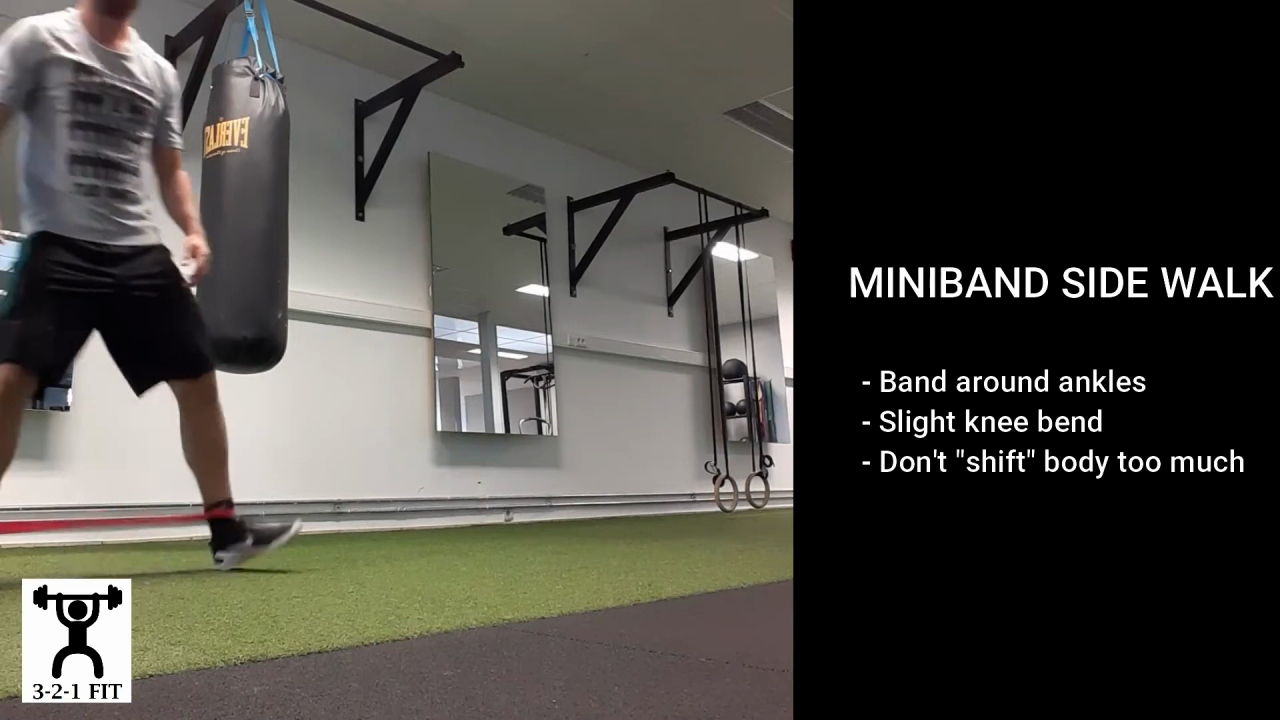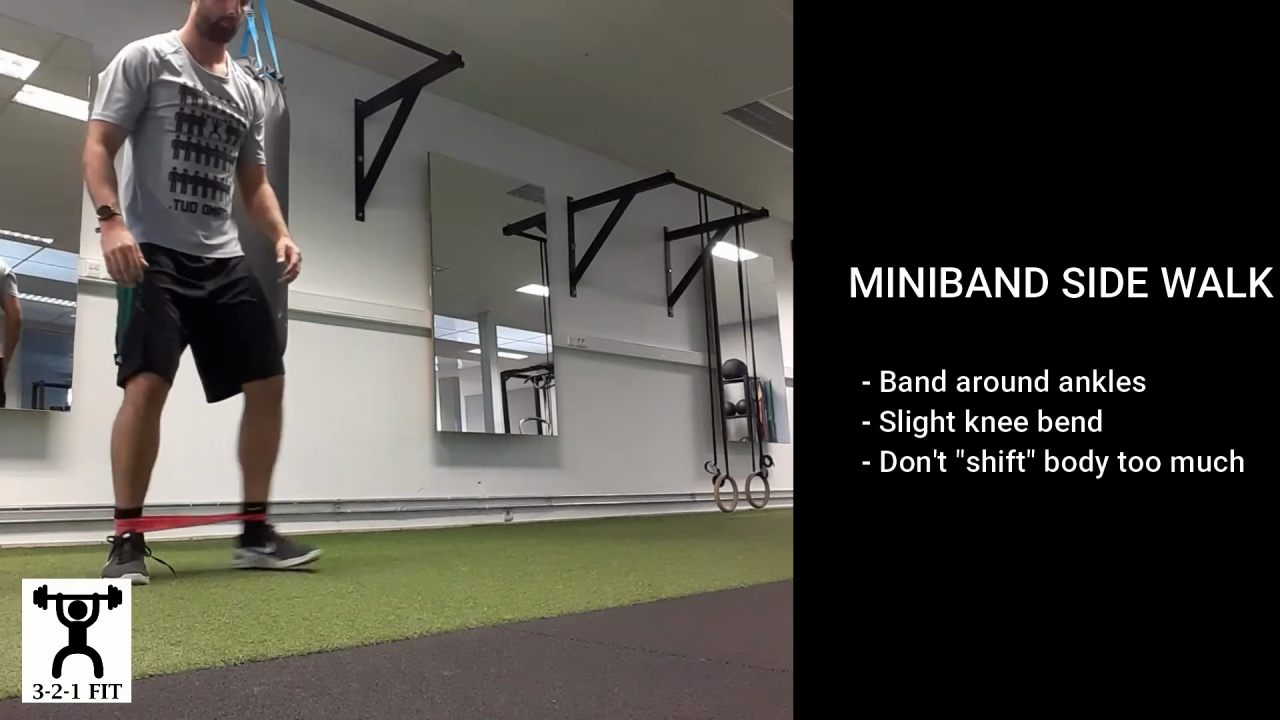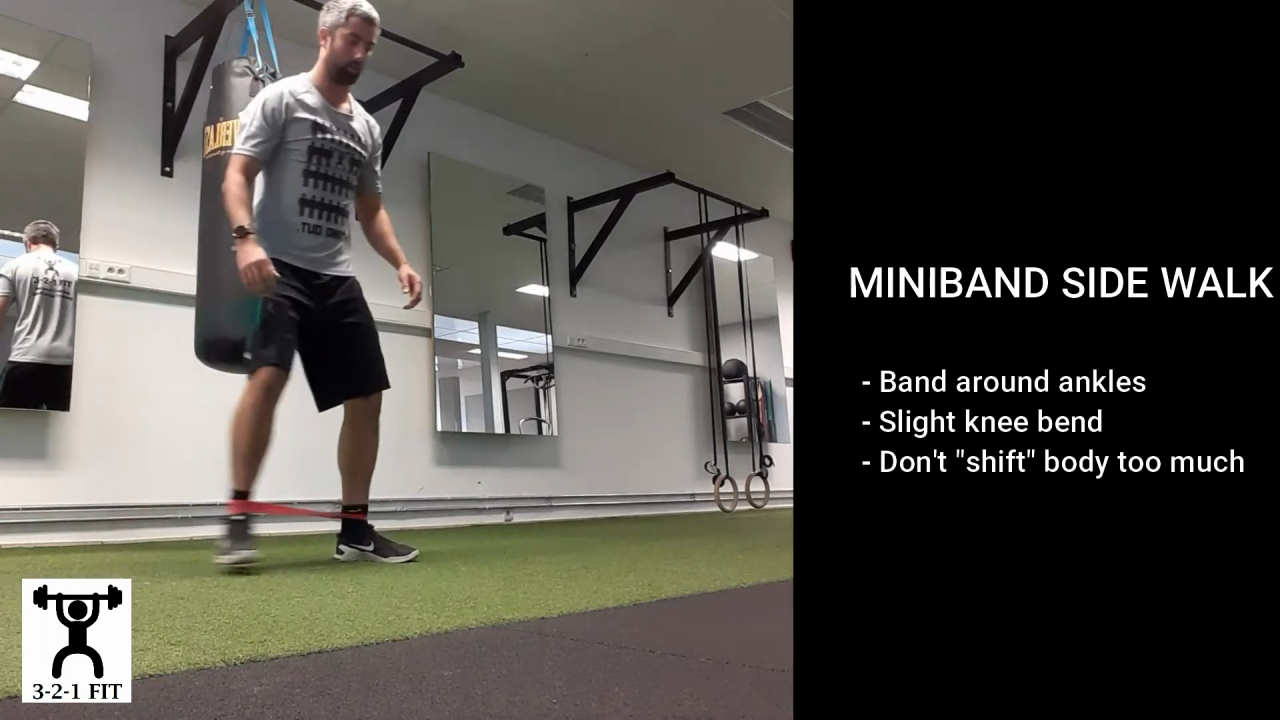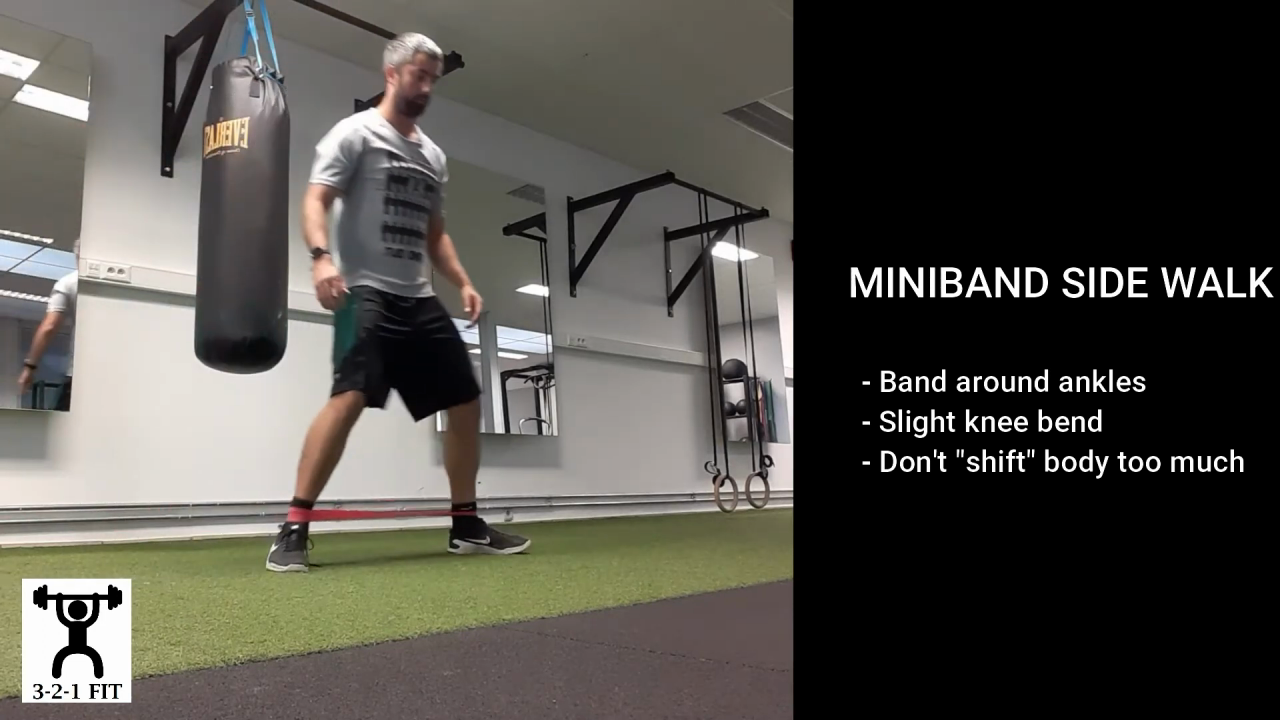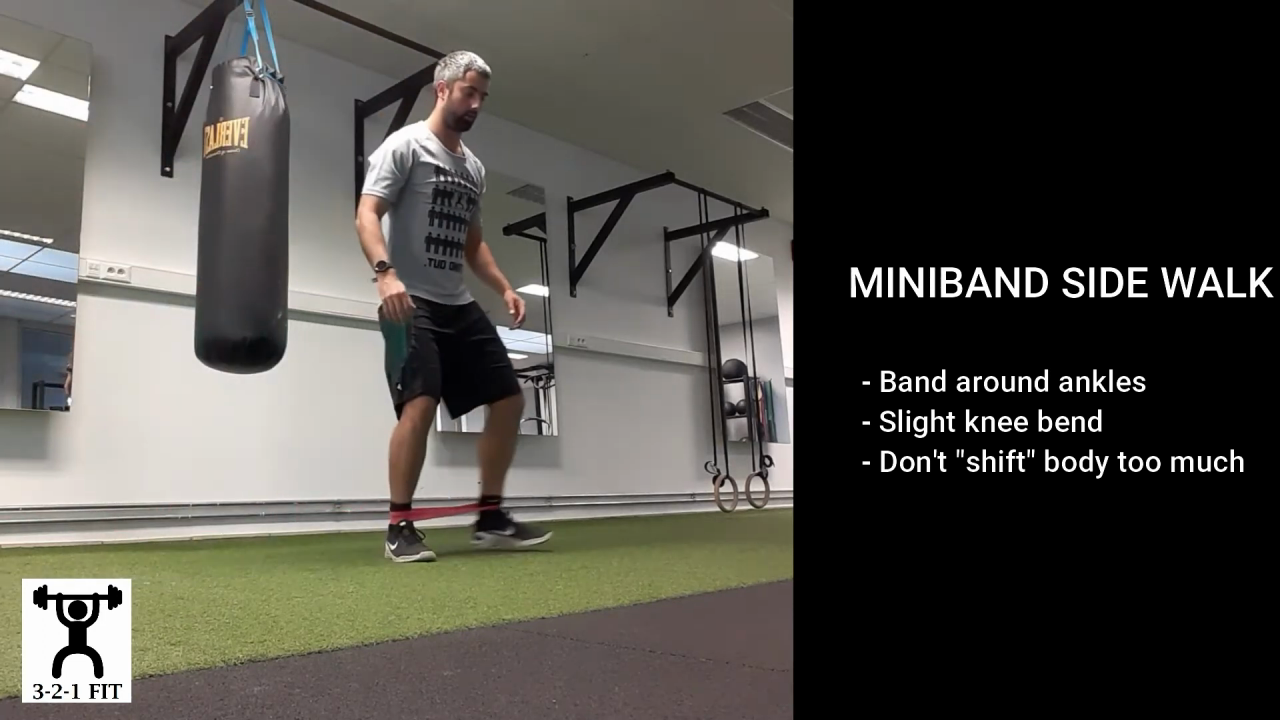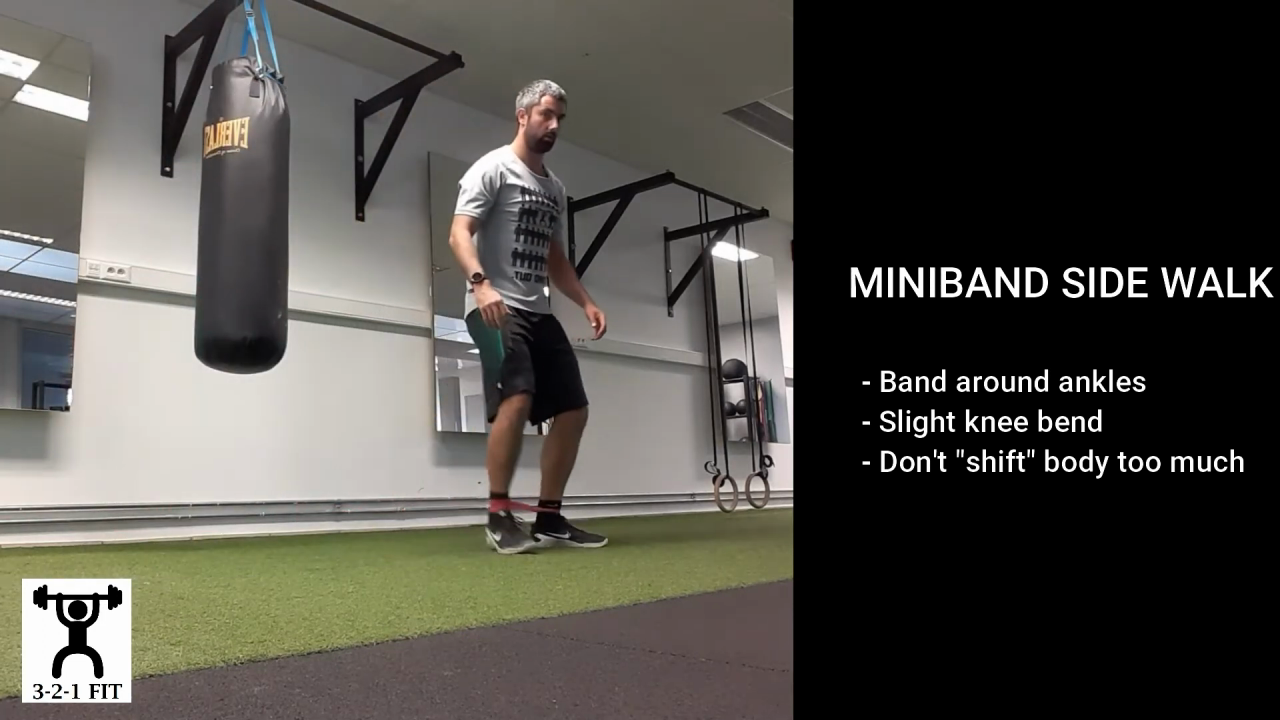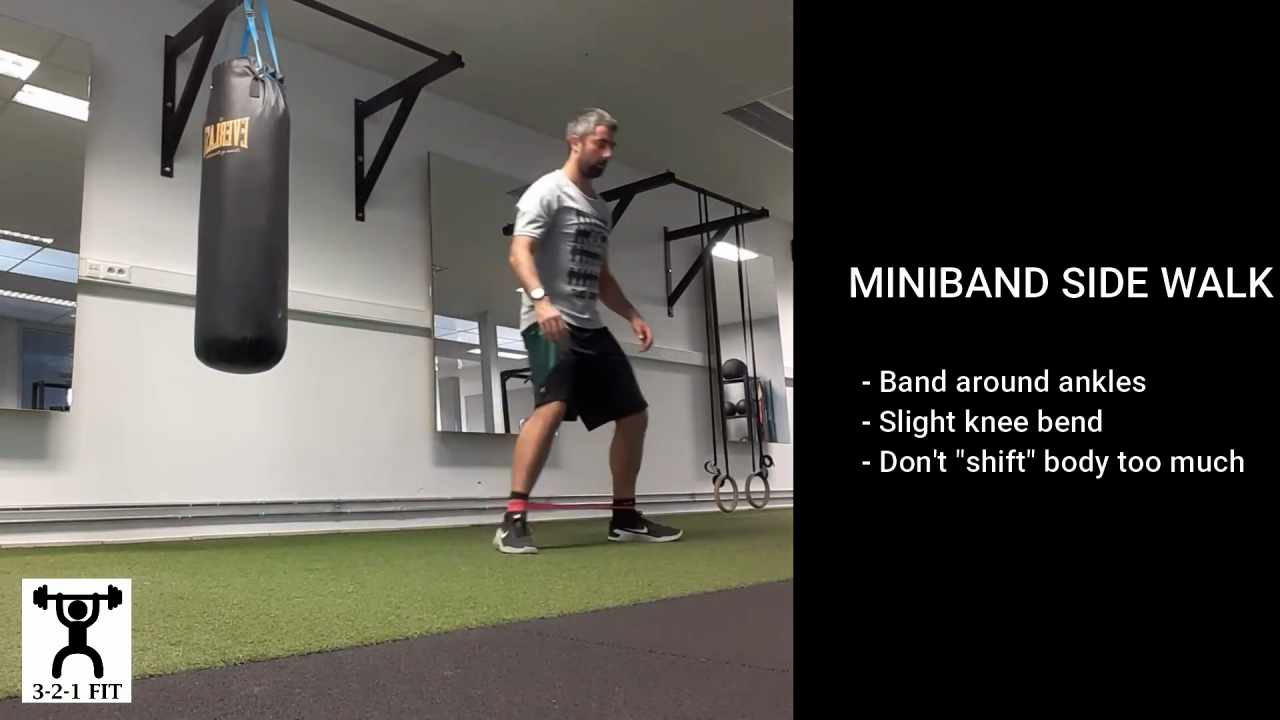
dt=0.7s
person 1, frame 1
left shoulder: (156, 68)
left elbow: (170, 164)
left wrist: (194, 231)
left hip: (139, 249)
right hip: (60, 241)
left knee: (198, 382)
left ankle: (227, 531)
person 1, frame 2
left shoulder: (247, 91)
right shoulder: (145, 60)
right elbow: (99, 144)
left wrist: (281, 235)
right wrist: (111, 218)
left hip: (225, 259)
right hip: (156, 253)
left knee: (266, 383)
right knee: (148, 385)
left ankle: (255, 531)
right ankle: (126, 539)
person 1, frame 3
left shoulder: (366, 127)
right shoulder: (280, 99)
left elbow: (369, 209)
right elbow: (238, 174)
left wrist: (400, 262)
right wrist: (246, 238)
left hip: (338, 278)
right hip: (280, 269)
left knee: (366, 397)
right knee: (267, 376)
left ankle: (354, 528)
right ankle: (238, 517)
person 1, frame 4
left shoulder: (432, 154)
right shoulder: (355, 133)
right elbow: (316, 201)
left wrist: (462, 282)
right wrist: (323, 257)
left hip: (420, 299)
right hip: (367, 292)
left knee: (465, 402)
right knee: (349, 397)
left ankle: (466, 524)
right ankle: (293, 528)
person 1, frame 5
left shoulder: (473, 167)
right shoulder: (404, 146)
right elbow: (367, 213)
left wrist: (504, 287)
right wrist: (385, 273)
left hip: (459, 304)
right hip: (411, 303)
left knee: (507, 397)
right knee: (419, 404)
left ankle: (491, 517)
right ankle: (399, 528)
person 1, frame 6
left shoulder: (554, 187)
right shoulder: (493, 168)
right elbow: (460, 233)
left wrist: (586, 301)
right wrist: (480, 283)
left hip: (538, 312)
right hip: (496, 309)
left knee: (573, 411)
right knee: (516, 399)
left ankle: (549, 518)
right ankle: (499, 515)
person 1, frame 7
left shoulder: (601, 208)
right shoulder: (548, 191)
right elbow: (520, 252)
left wrist: (632, 315)
right wrist: (540, 300)
left hip: (591, 326)
right hip: (550, 324)
left knee: (633, 414)
right knee: (553, 405)
left ankle: (624, 516)
right ankle: (514, 519)
